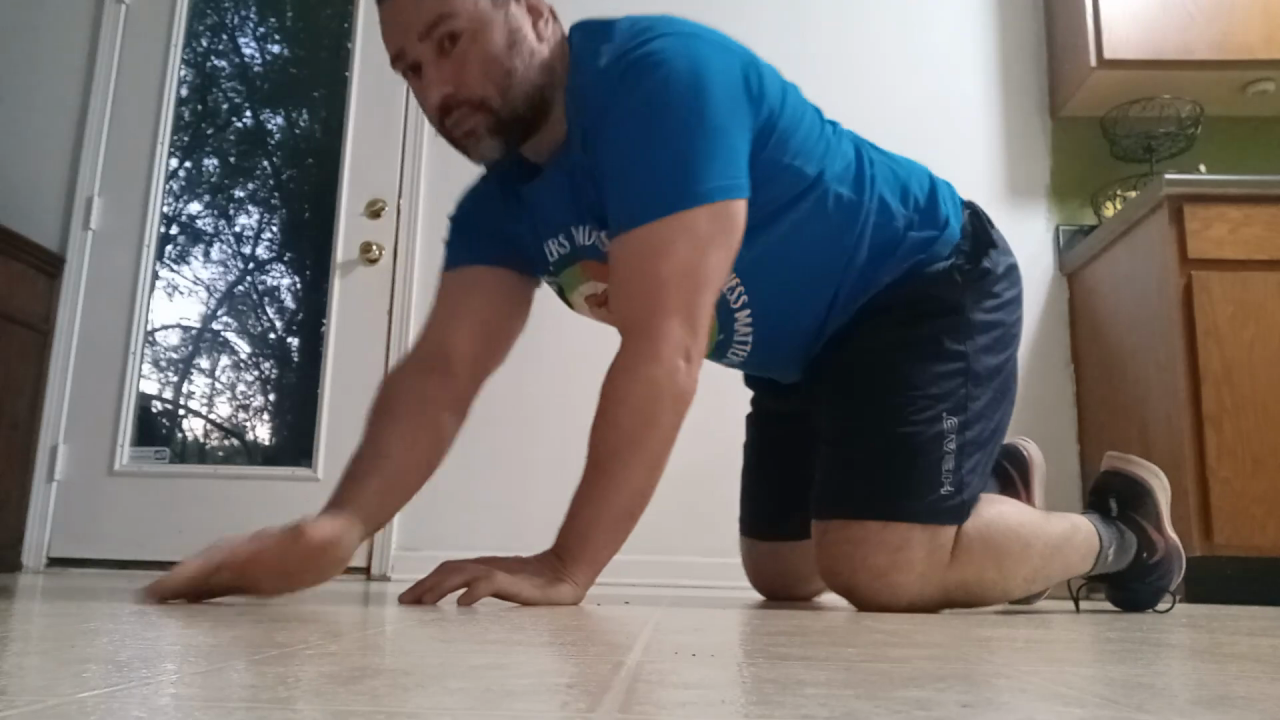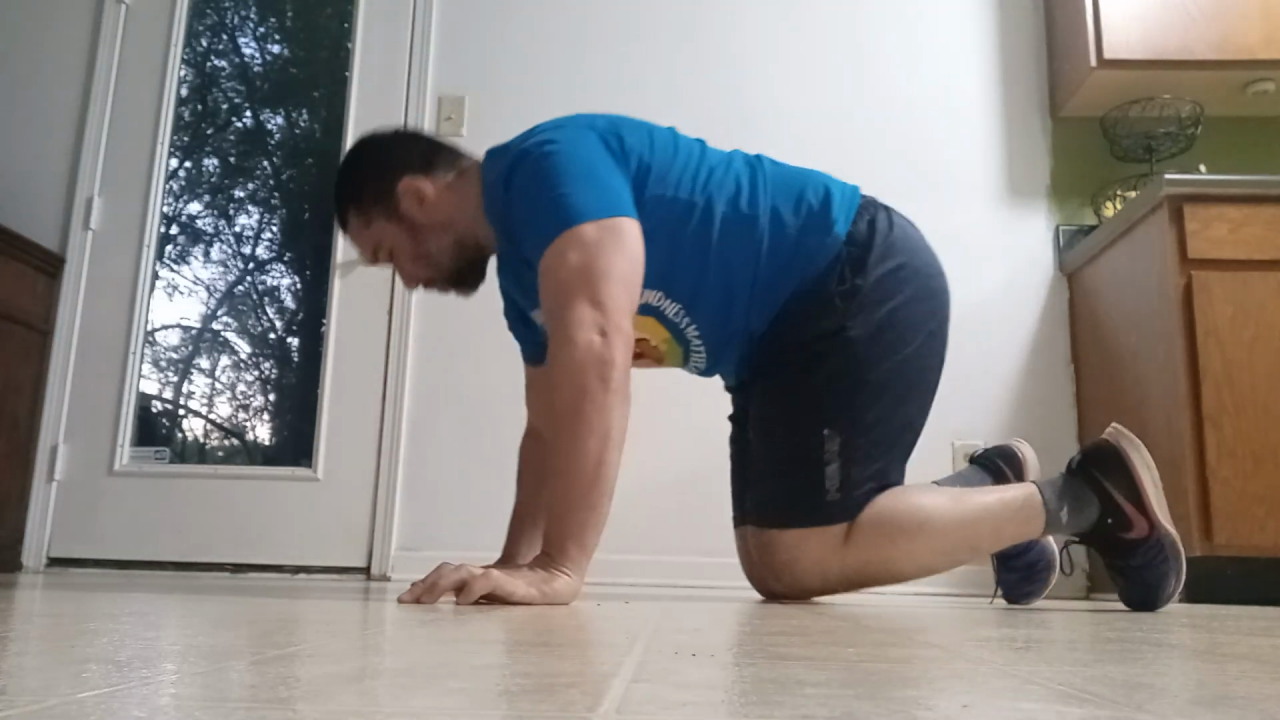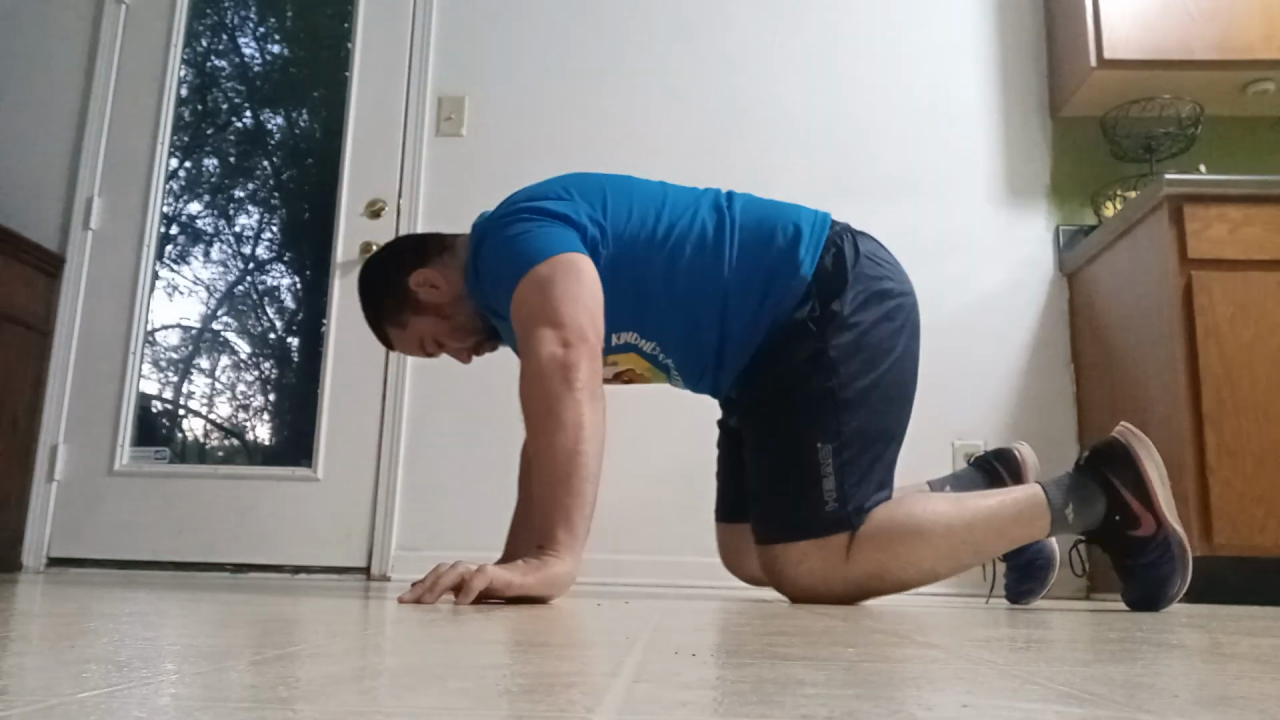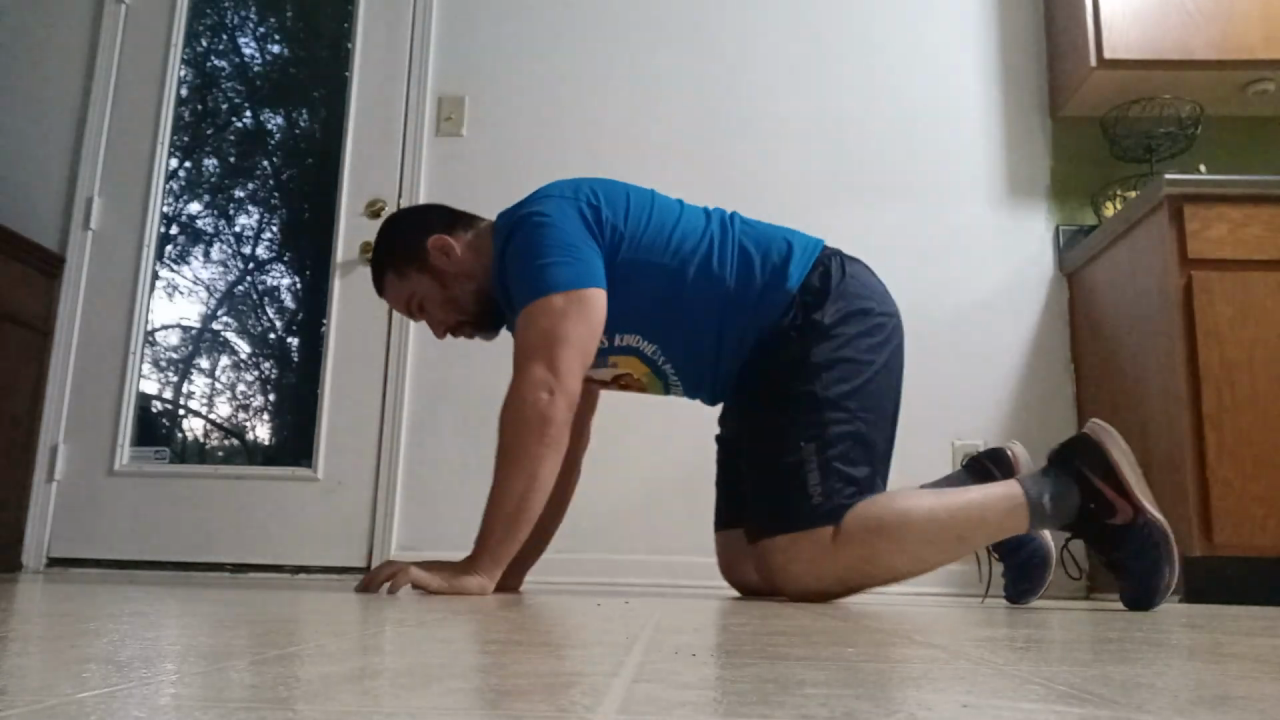
dt=0.7s
person 1, frame 1
right shoulder: (502, 200)
left elbow: (659, 348)
right elbow: (443, 370)
left wrist: (561, 567)
right wrist: (337, 526)
left hip: (934, 287)
right hip: (804, 347)
left knee: (878, 565)
right knee: (783, 574)
left ankle: (1115, 525)
right ankle: (986, 482)
person 1, frame 2
left shoulder: (544, 167)
right shoulder: (519, 268)
left elbow: (595, 350)
right elbow: (550, 428)
left wrist: (559, 569)
right wrist: (510, 564)
left hip: (864, 285)
right hip: (784, 338)
left knee: (802, 556)
right knee: (772, 569)
left ankle: (1084, 494)
right ankle: (989, 487)
person 1, frame 3
left shoulder: (513, 239)
right shoulder: (522, 287)
left elbow: (564, 367)
right elbow: (552, 426)
left wrist: (555, 555)
right wrist: (512, 564)
left hip: (836, 303)
right hip: (781, 339)
left knee: (813, 564)
right knee: (749, 553)
left ankle: (1092, 494)
right ankle: (991, 486)
person 1, frame 4
left shoulder: (539, 232)
right shoulder: (533, 291)
left elbow: (543, 404)
right elbow: (561, 446)
left wrist: (481, 570)
right wrist: (510, 573)
left hip: (825, 319)
right hip: (778, 354)
left knee: (804, 563)
right knee: (750, 568)
left ankle: (1069, 487)
right ankle: (985, 488)
